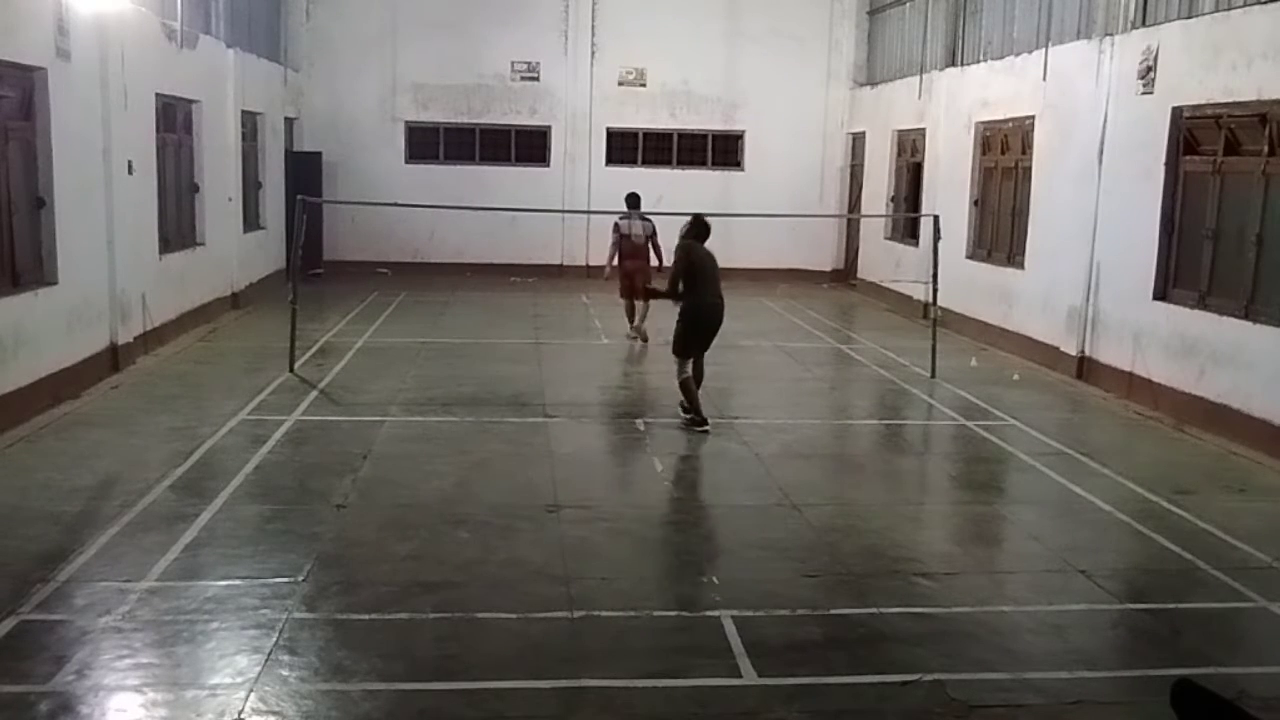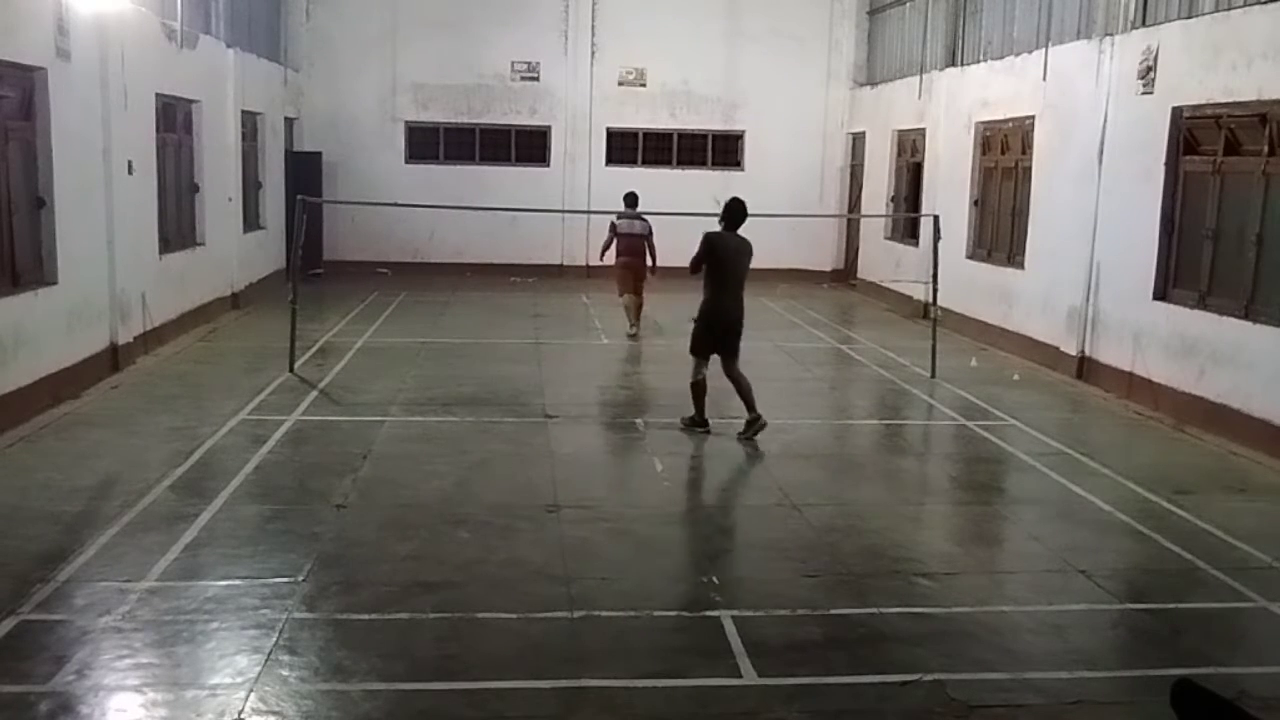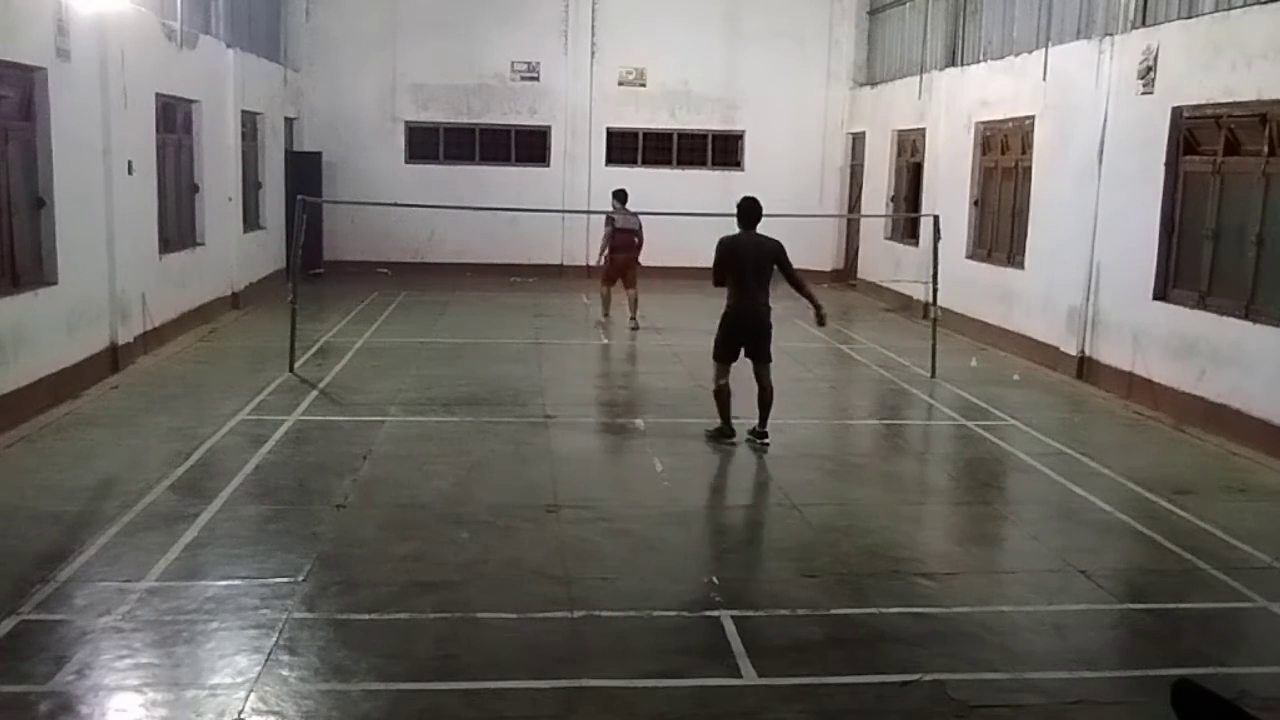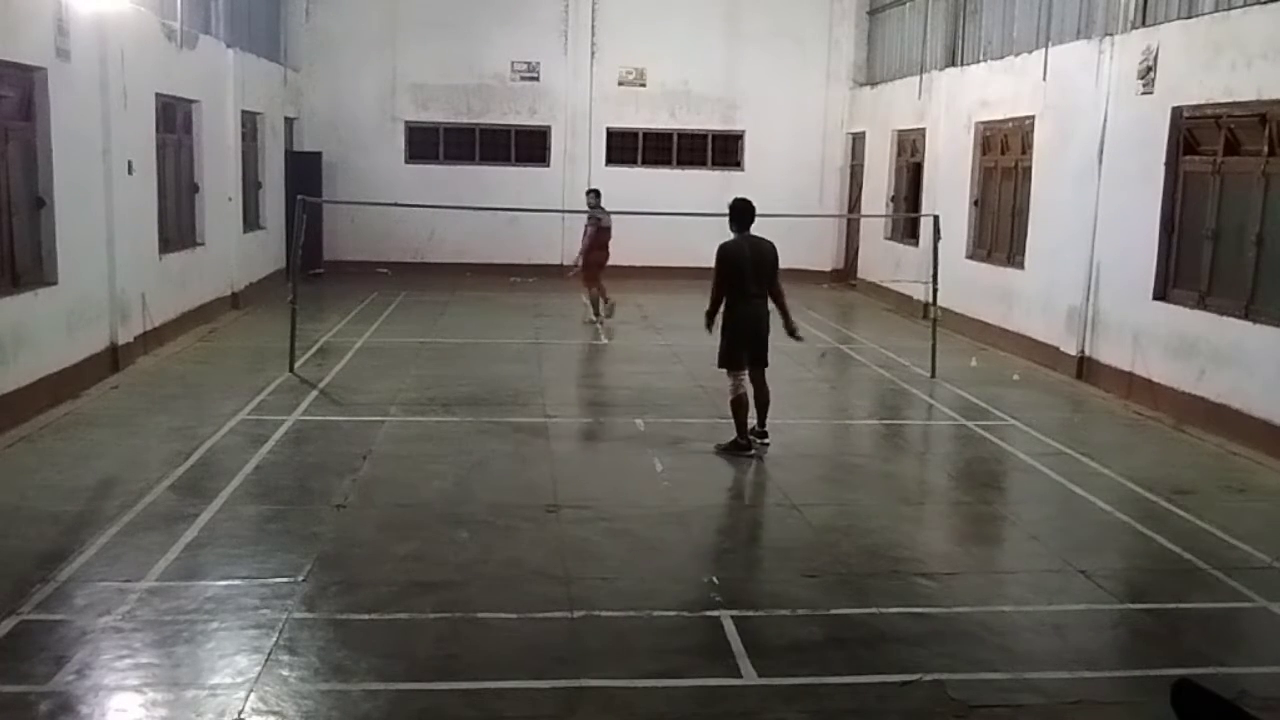
dt=0.4s
person 1, frame 1
left shoulder: (686, 246)
right shoulder: (708, 256)
left elbow: (674, 277)
left wrist: (671, 292)
right wrist: (661, 293)
left hip: (696, 311)
right hip: (716, 311)
left knee: (683, 364)
right knee: (698, 358)
left ankle: (699, 418)
right ankle: (690, 405)
person 1, frame 2
left shoulder: (712, 239)
right shoulder: (746, 246)
left elbow: (694, 268)
left hip: (713, 310)
right hip: (736, 311)
left knee: (699, 366)
right knee: (732, 367)
left ankle: (699, 419)
right ankle: (753, 415)
person 1, frame 3
left shoulder: (727, 244)
right shoulder: (774, 246)
left elbow: (718, 280)
right elbow: (794, 279)
right wrist: (817, 306)
left hip: (735, 313)
right hip: (761, 314)
left knee: (721, 372)
right knee: (762, 373)
left ankle: (726, 428)
right ankle: (761, 430)
person 1, frame 4
left shoulder: (726, 250)
right shoulder: (768, 248)
left elbow: (718, 290)
right elbow: (775, 288)
left wrist: (711, 316)
right wrist: (787, 319)
left hip: (737, 318)
right hip: (760, 318)
left knee: (737, 380)
right knee: (759, 376)
left ankle: (743, 440)
right ankle: (761, 430)
